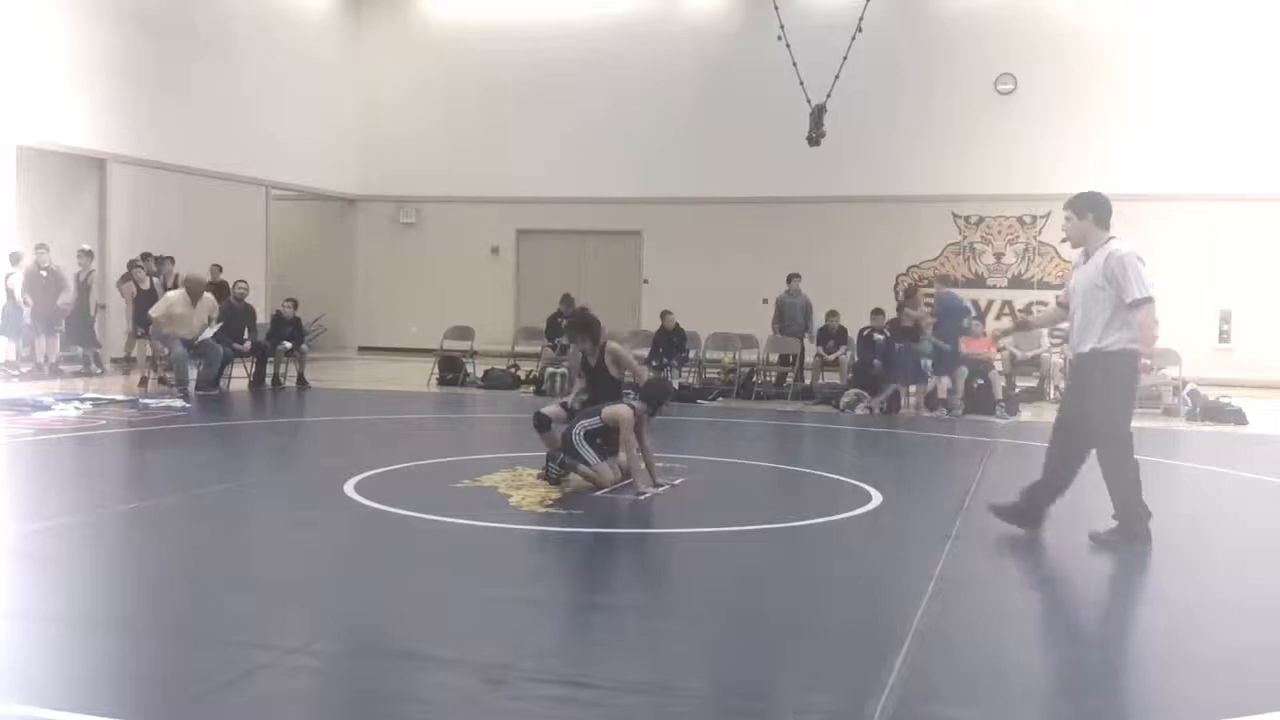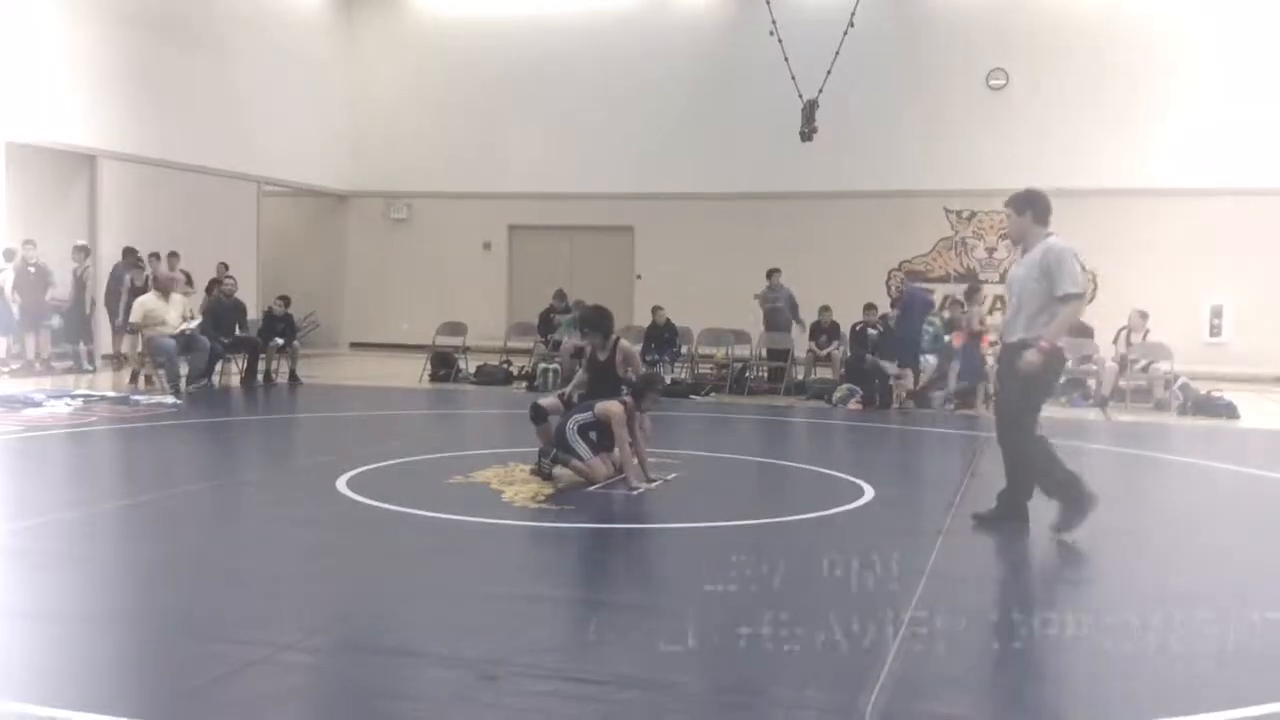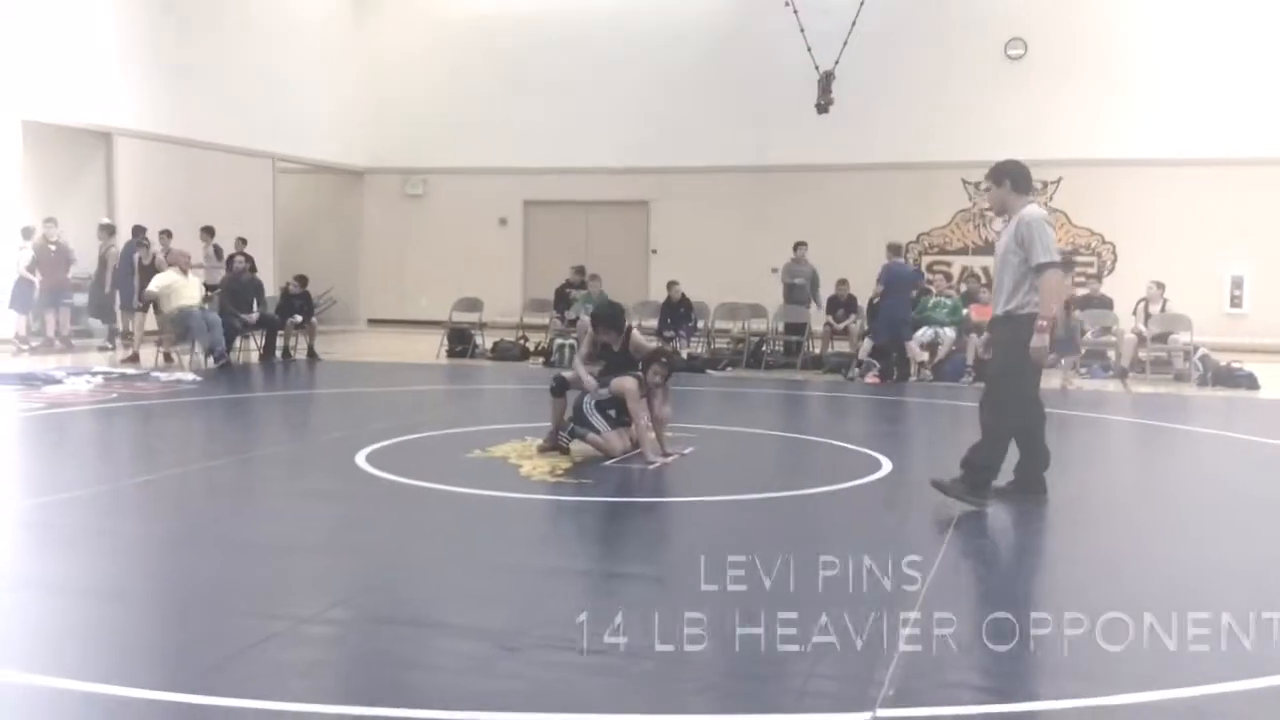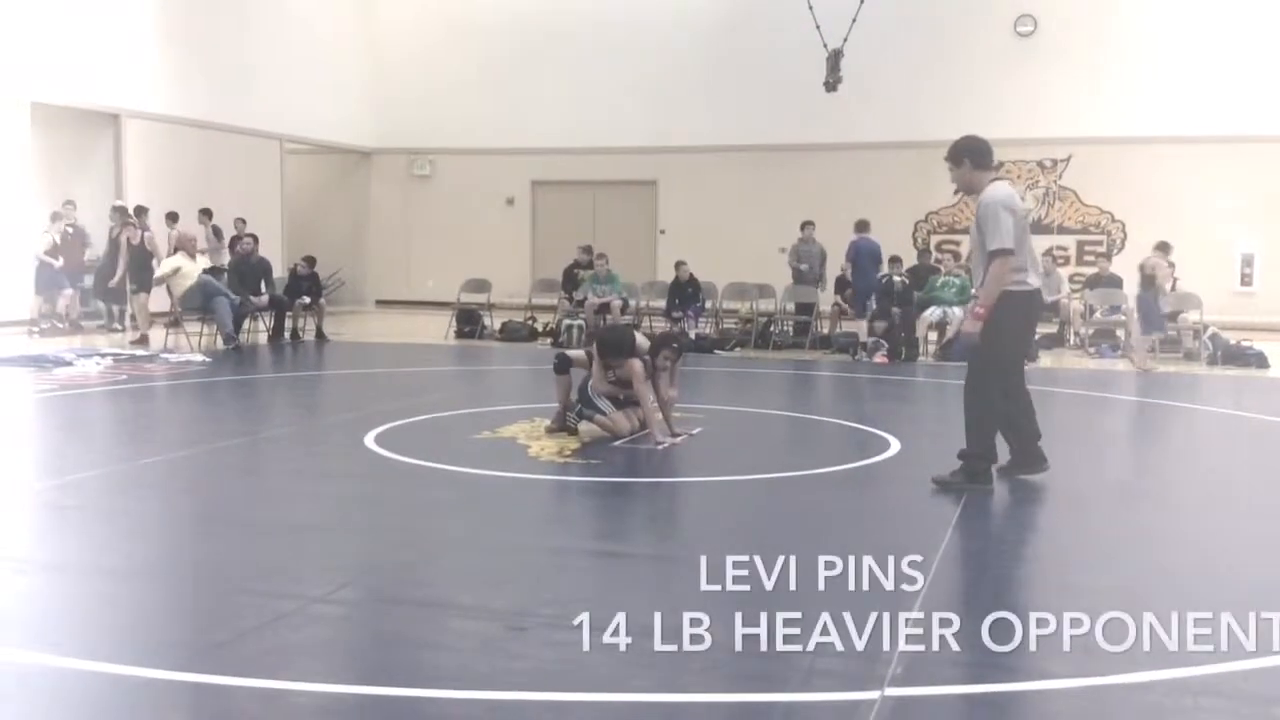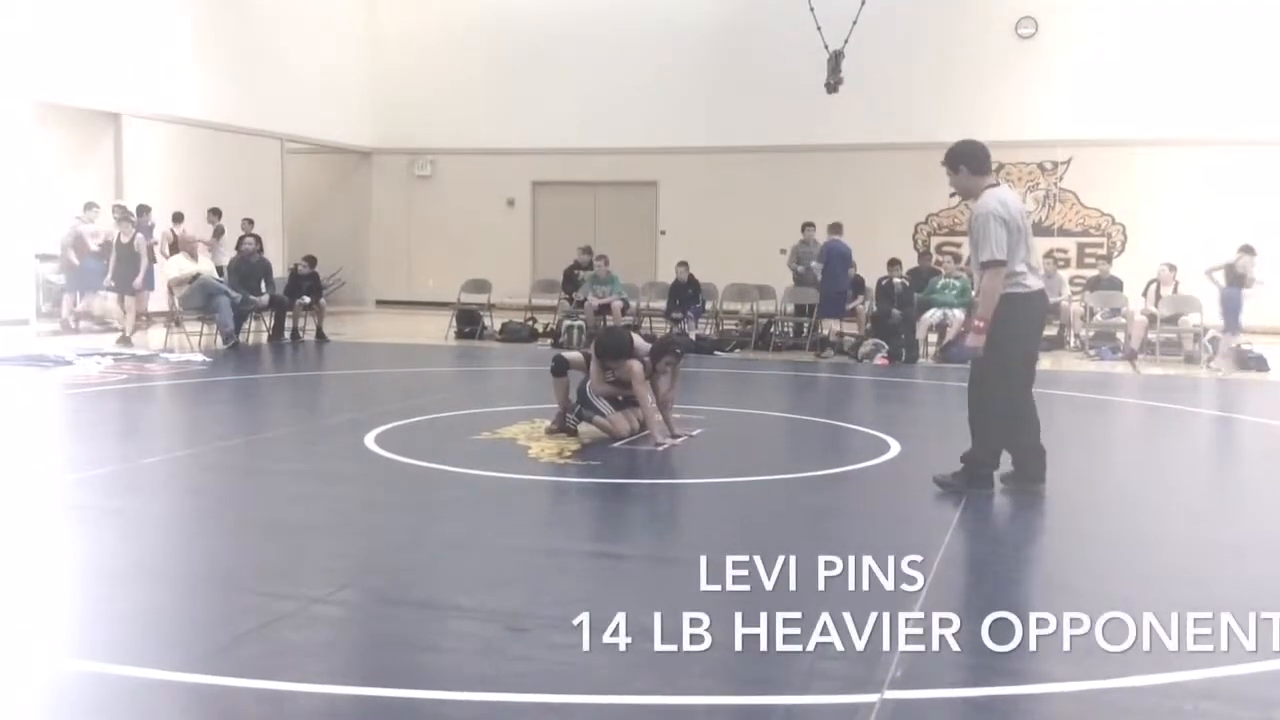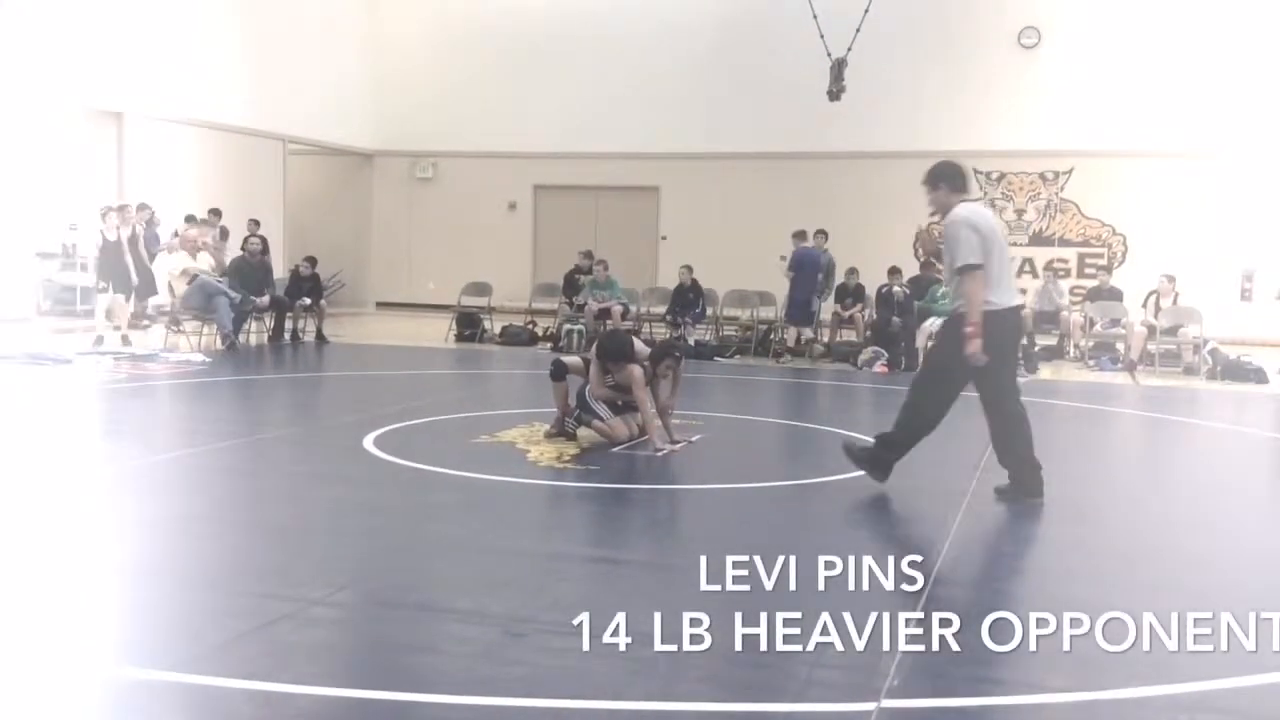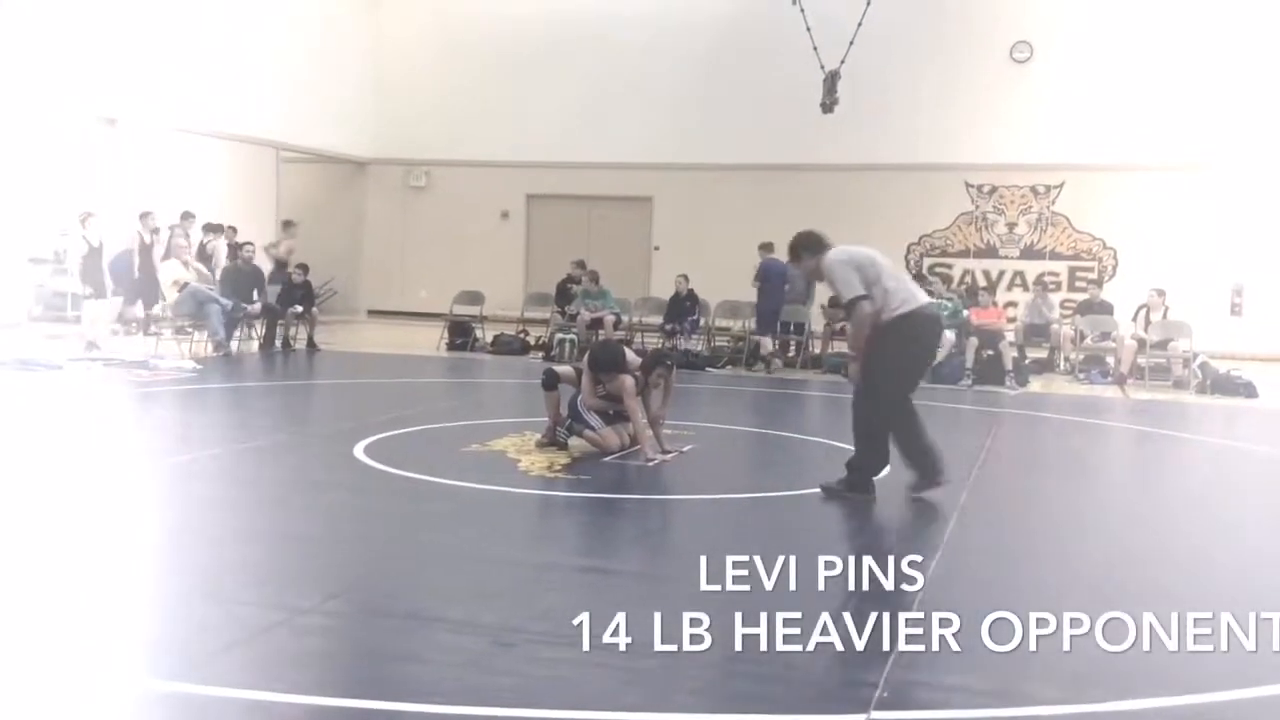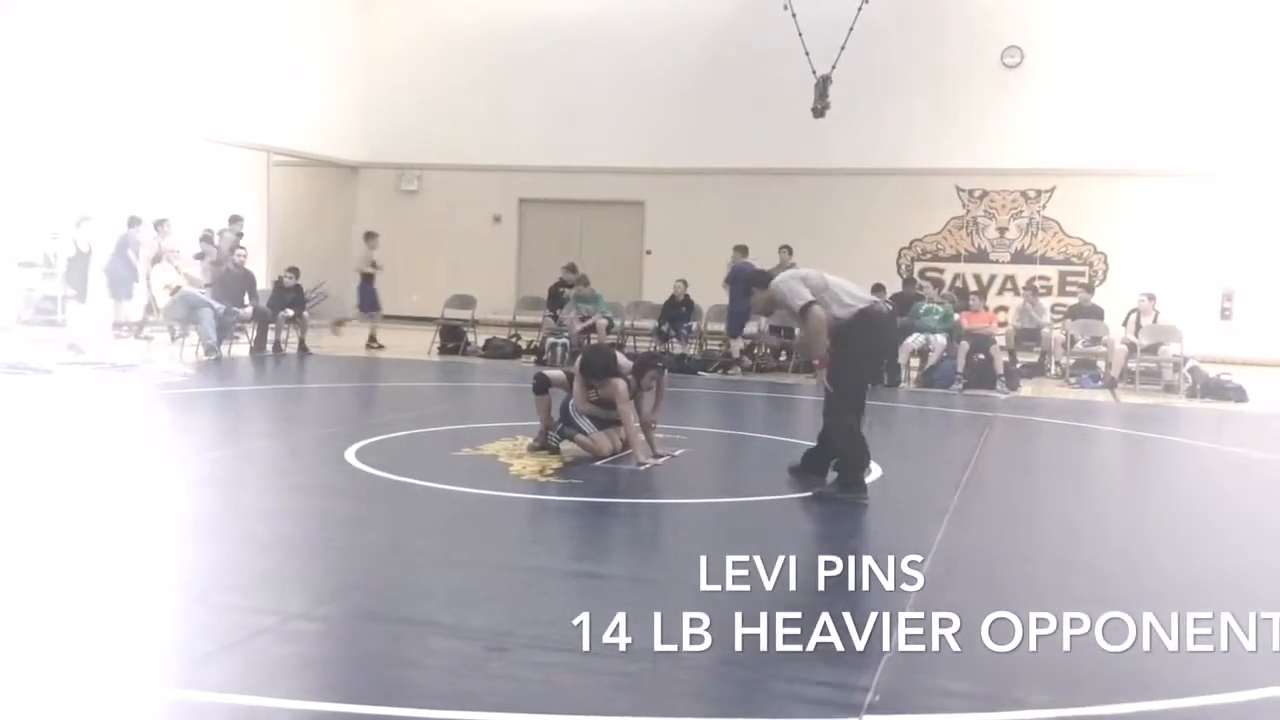
dt=0.5s
person 1, frame 1
left shoulder: (1120, 257)
right shoulder: (1084, 262)
left elbow: (1145, 309)
right elbow: (1066, 309)
left wrist: (1143, 361)
right wrist: (1024, 324)
left hip: (1112, 364)
right hip: (1087, 364)
left knee: (1112, 446)
right knee: (1065, 440)
left ankle: (1134, 527)
right ankle: (1032, 508)
person 1, frame 2
left shoulder: (1055, 251)
right shoulder: (1025, 256)
left elbow: (1073, 303)
left wrist: (1042, 347)
right wrist: (1005, 348)
left hip: (1036, 356)
right hip: (1014, 353)
left knee: (1018, 431)
right knee: (1009, 431)
left ankle: (1073, 496)
right ankle: (1012, 506)
person 1, frame 3
left shoulder: (1032, 220)
right shoulder: (1015, 223)
left elbow: (1050, 274)
left wrist: (1042, 327)
right wrist: (994, 328)
left hip: (1024, 325)
right hip: (1012, 324)
left knee: (997, 404)
right knee: (1021, 404)
left ankle: (976, 482)
right ankle: (1030, 478)
person 1, frame 4
left shoulder: (993, 200)
right shoulder: (998, 194)
left elbow: (1002, 262)
left wrist: (978, 313)
right wrist: (983, 306)
left hip: (1007, 302)
right hip: (1019, 299)
left knee: (982, 386)
right knee: (1007, 382)
left ankle: (976, 469)
right ankle: (1027, 454)
person 1, frame 5
left shoulder: (986, 209)
right shoulder: (1006, 196)
left elbow: (995, 272)
left wrist: (978, 326)
left hip: (1012, 305)
right hip: (1031, 300)
left knee: (985, 390)
right knee: (1016, 390)
left ankle: (979, 471)
right ankle: (1029, 466)
person 1, frame 6
left shoulder: (958, 220)
right shoulder: (981, 214)
left elbow: (973, 278)
left wrist: (972, 333)
right wrist: (938, 255)
left hip: (980, 319)
right hip: (1006, 316)
left knee: (930, 392)
right knee: (1003, 402)
left ankle: (881, 456)
right ankle: (1027, 480)
person 1, frame 7
left shoulder: (833, 262)
right shoulder: (850, 255)
left elbow: (865, 312)
left wrist: (856, 358)
left hip: (905, 326)
right hip: (926, 320)
left knee: (870, 403)
right knee: (895, 401)
left ankle: (860, 478)
right ankle: (927, 468)
person 1, frame 8
left shoulder: (780, 284)
right shoulder: (789, 285)
left elbow: (818, 317)
left wrist: (821, 365)
left hip: (864, 325)
right hip: (875, 323)
left knee: (841, 405)
right knee: (841, 402)
left ankle: (852, 481)
right ankle: (815, 464)
